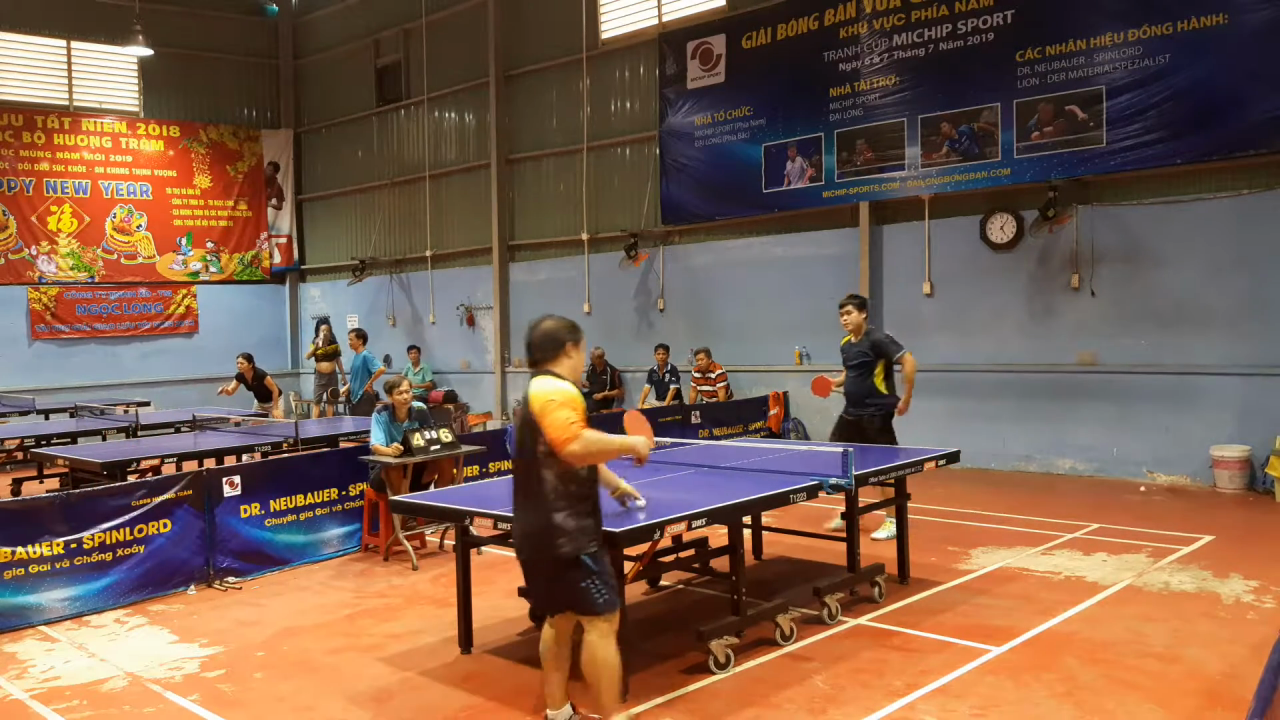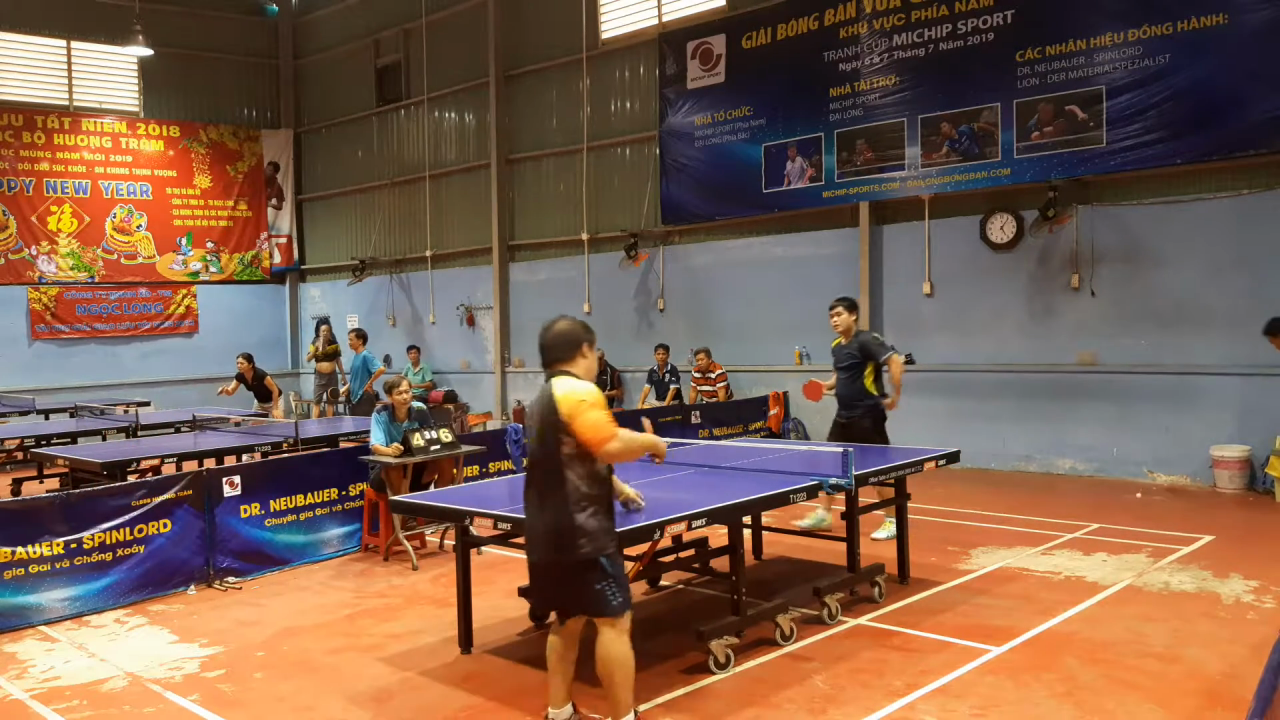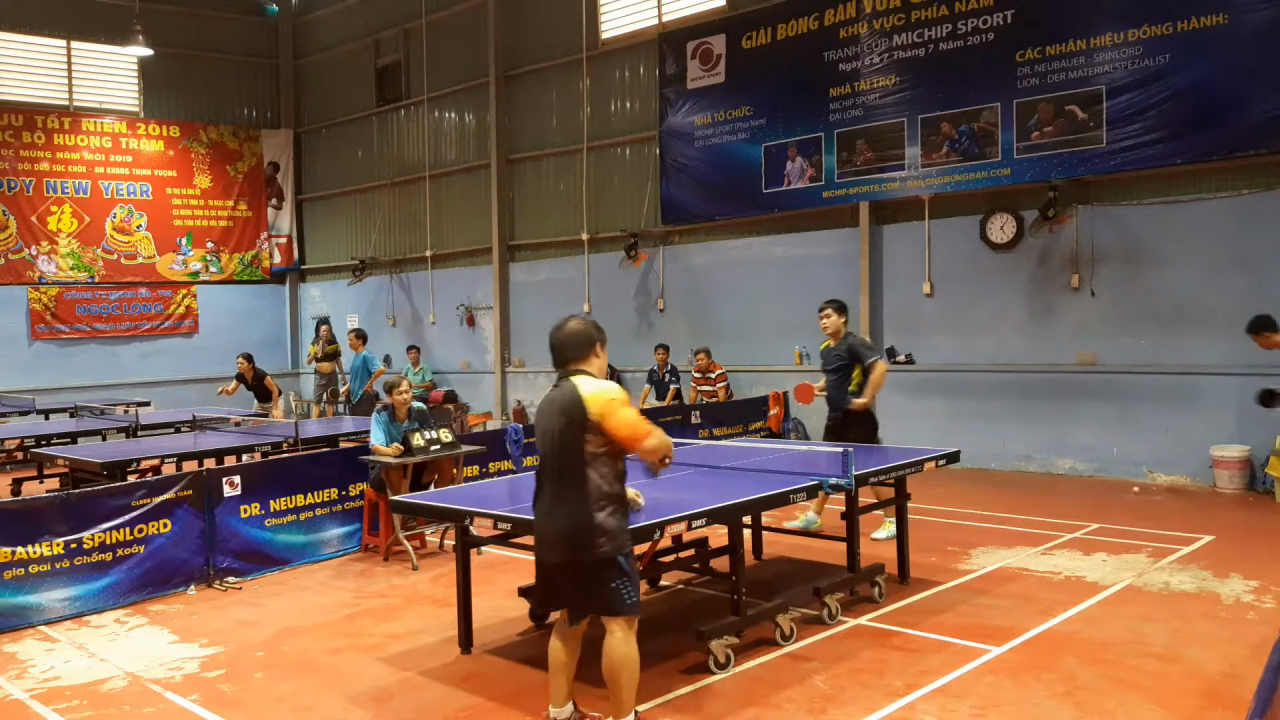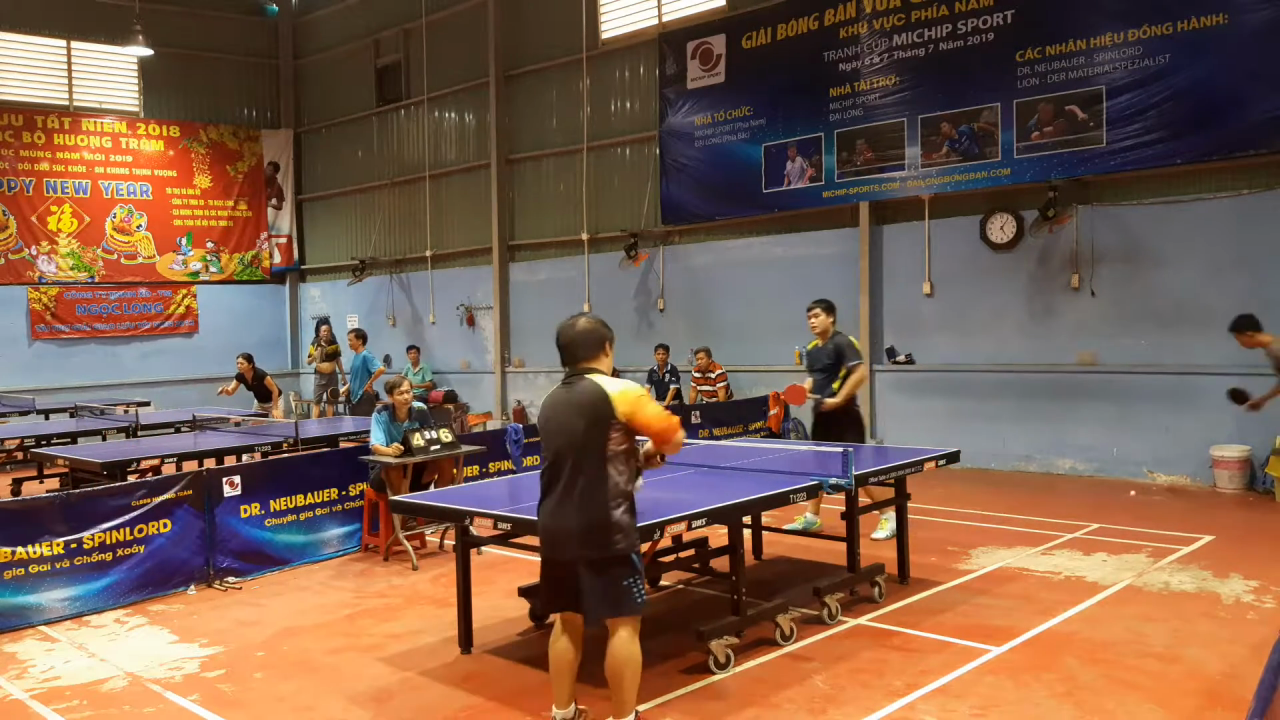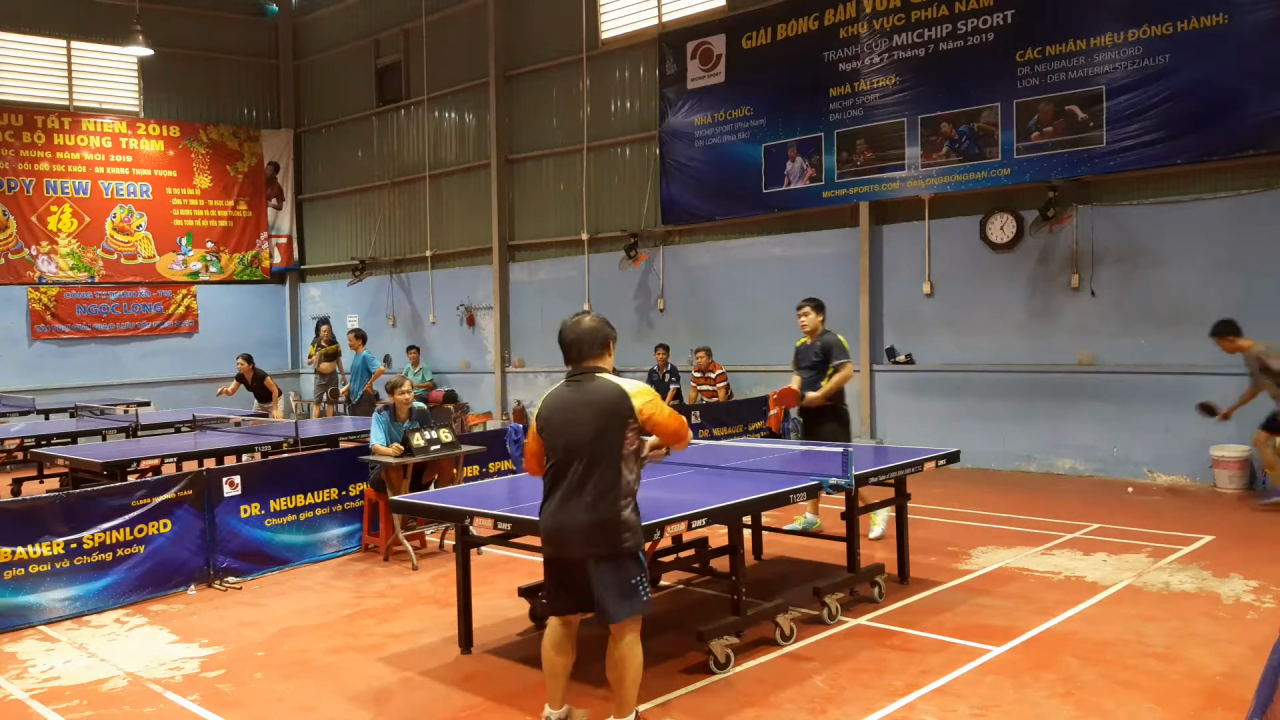
dt=0.1s
person 1, frame 1
left shoulder: (540, 393)
right shoulder: (555, 391)
right elbow: (575, 447)
left wrist: (614, 483)
right wrist: (631, 444)
left hip: (535, 531)
right hip: (563, 532)
left knee: (560, 620)
right knee: (602, 622)
person 1, frame 2
left shoulder: (549, 395)
right shoulder: (577, 391)
right elbow: (609, 446)
left wrist: (618, 488)
right wrist: (651, 442)
left hip: (548, 532)
right hip: (581, 533)
left knee: (567, 621)
right knee: (614, 623)
person 1, frame 3
left shoulder: (550, 401)
right shoulder: (600, 393)
right elbow: (654, 446)
left wrist: (618, 487)
right wrist: (653, 452)
left hip: (550, 531)
right hip: (593, 533)
left knee: (569, 620)
right knee: (620, 623)
person 1, frame 4
left shoulder: (552, 401)
right shoulder: (619, 391)
right elbow: (673, 438)
right wrist: (651, 450)
left hip: (557, 529)
right hip: (605, 531)
left knee: (568, 620)
right knee: (624, 624)
person 1, frame 5
left shoulder: (549, 402)
right shoulder: (631, 393)
left elbow: (535, 464)
right elbow: (681, 436)
right wrist: (649, 444)
left hip: (558, 529)
right hip: (610, 531)
left knee: (561, 618)
right knee: (624, 628)
person 2, frame 1
left shoulder: (878, 339)
right shoulder: (846, 344)
left elbow: (908, 361)
left wrist: (905, 397)
right wrist: (836, 382)
left hip: (876, 414)
right hip: (851, 413)
left ankle: (892, 520)
person 2, frame 2
left shoulder: (866, 341)
right shoulder: (836, 346)
left elbow: (896, 362)
left wrist: (894, 396)
right wrist: (827, 385)
left hip: (867, 416)
right hip: (844, 415)
left ankle: (893, 520)
right ankle: (822, 515)
person 2, frame 3
left shoulder: (855, 343)
right shoulder: (825, 348)
left elbow: (880, 367)
left wrist: (868, 398)
right wrist: (818, 388)
left hip: (857, 418)
right hip: (835, 418)
left ankle: (891, 519)
right ankle: (813, 517)
person 2, frame 4
left shoulder: (842, 343)
right shoulder: (812, 349)
left elbow: (860, 373)
left wrist: (839, 400)
right wrist: (805, 389)
left hip: (845, 417)
right hip: (823, 416)
left ankle: (889, 516)
right ankle: (812, 517)
person 2, frame 5
left shoulder: (831, 340)
right shoulder: (801, 346)
left elbow: (847, 372)
left wrist: (820, 394)
right wrist: (794, 389)
left hip: (832, 413)
right hip: (811, 414)
left ankle: (878, 511)
right ankle: (811, 517)
